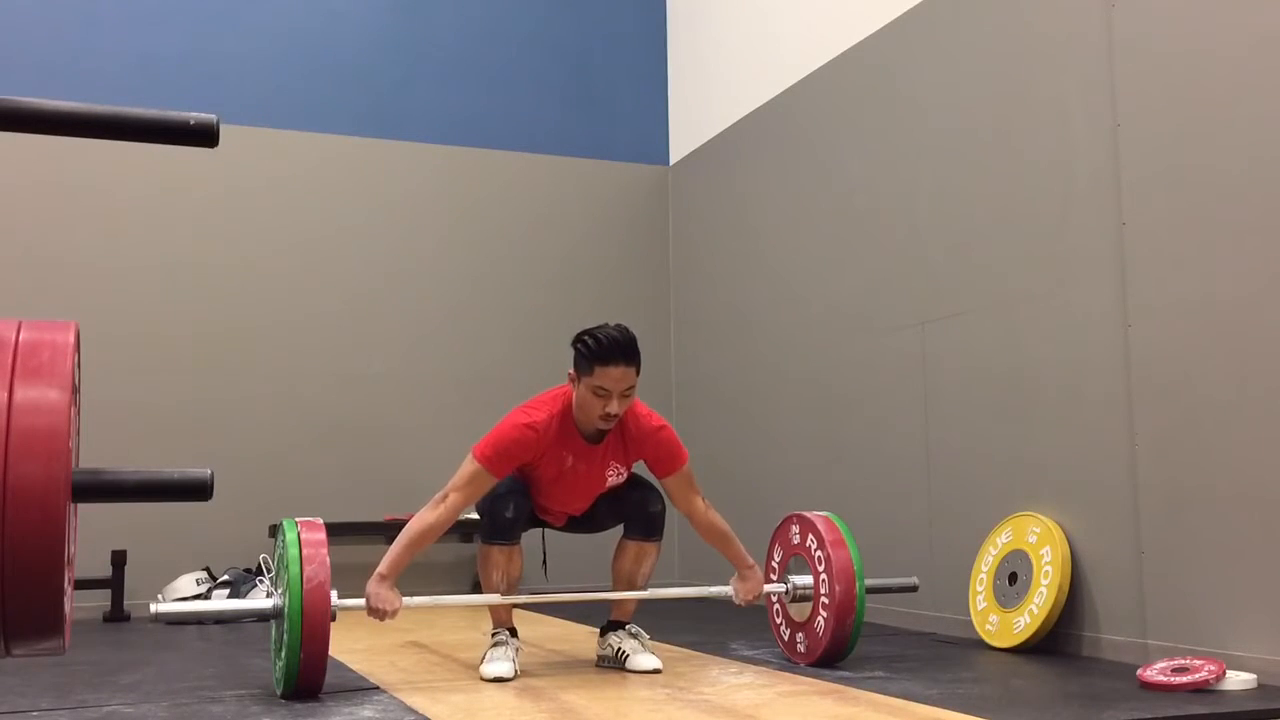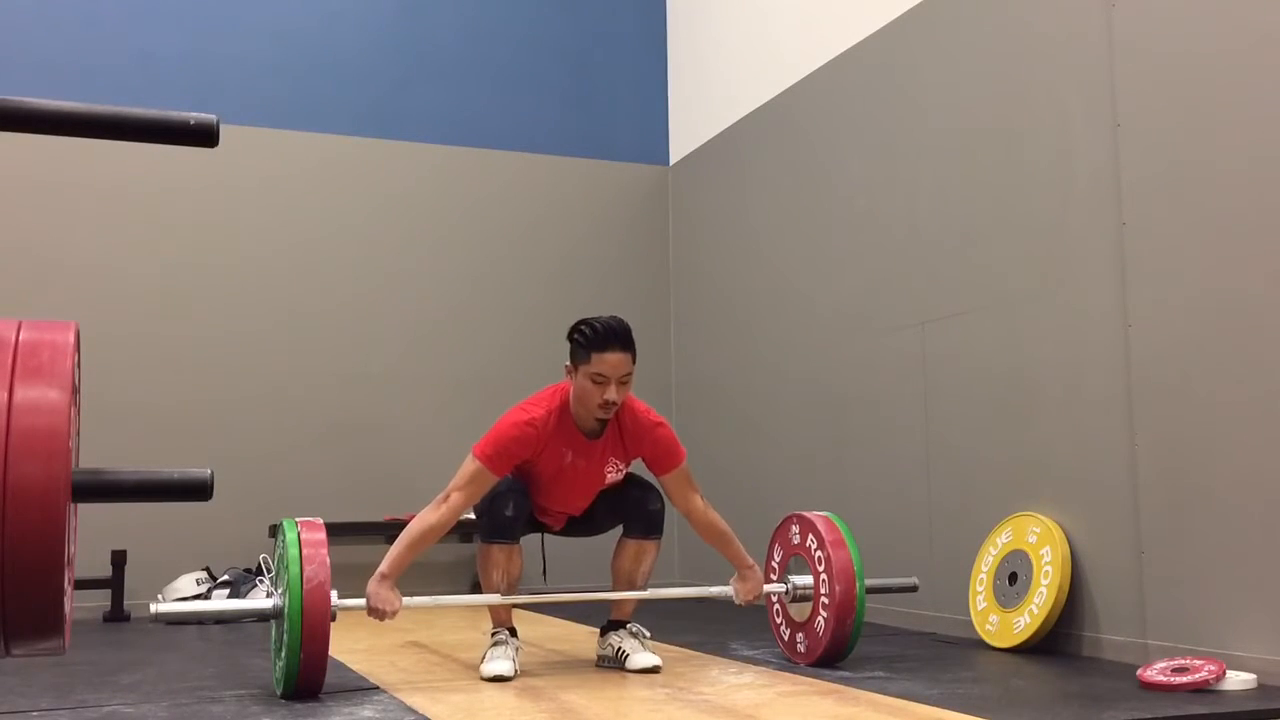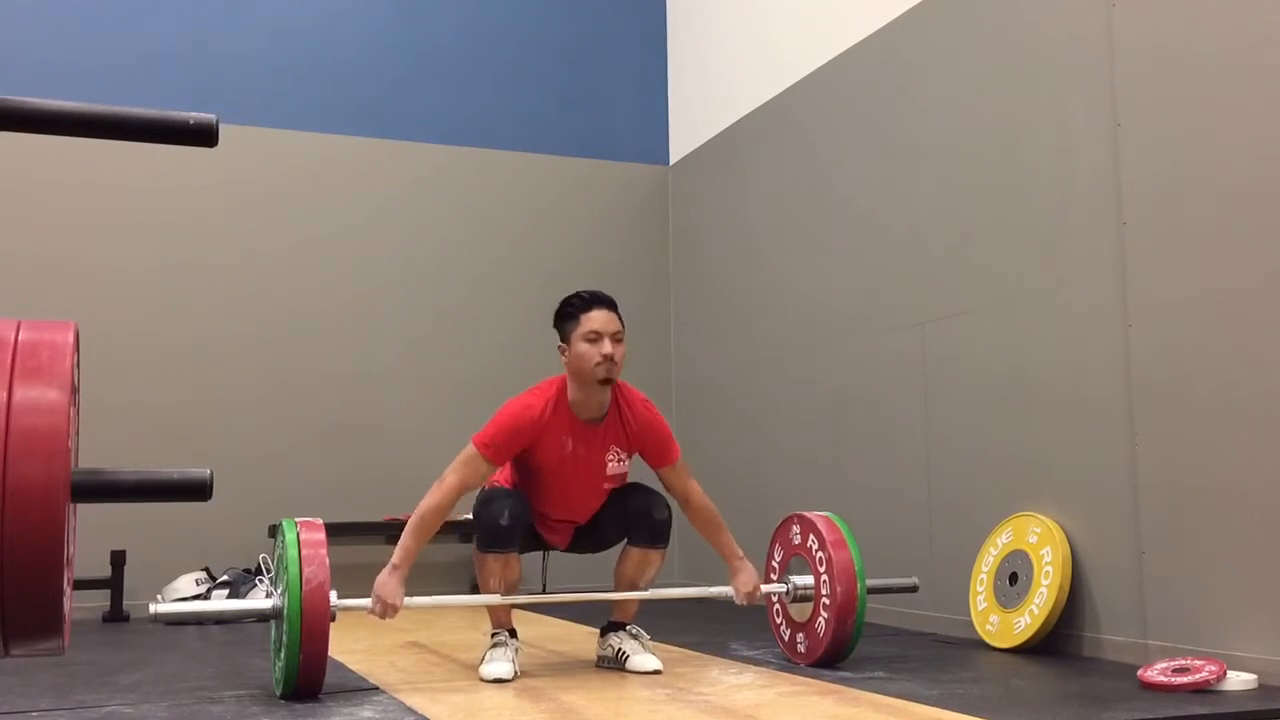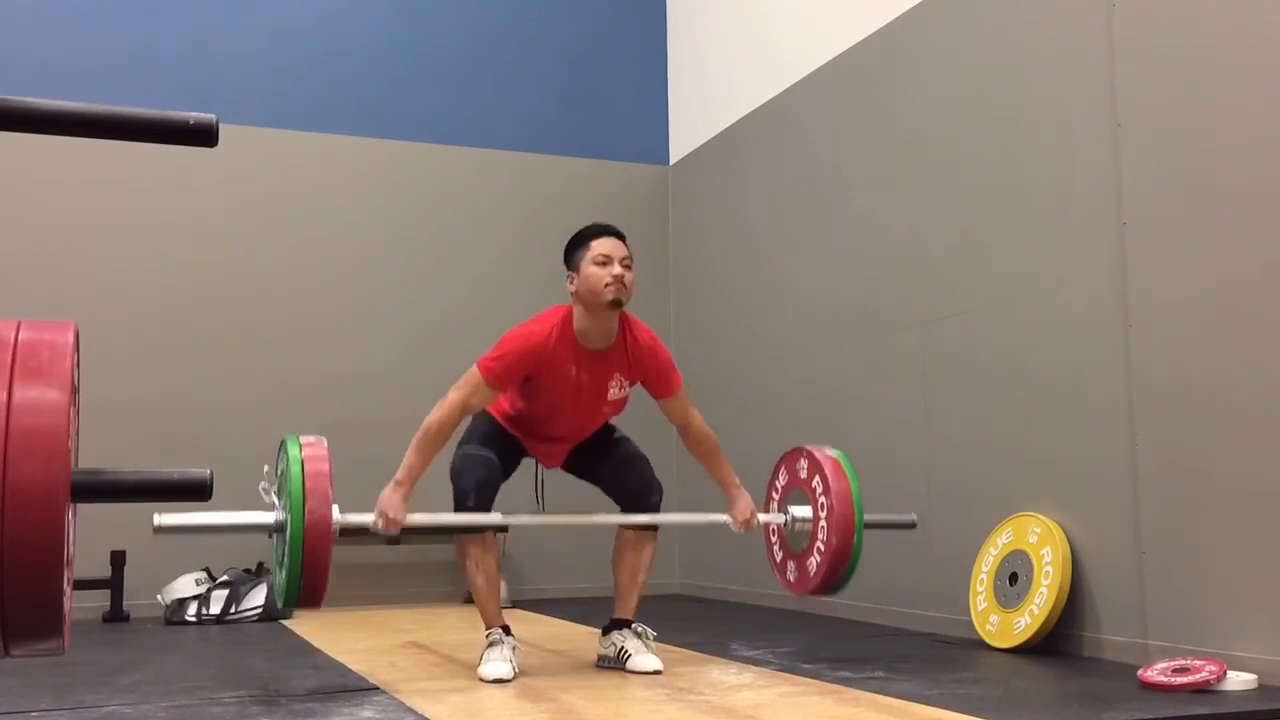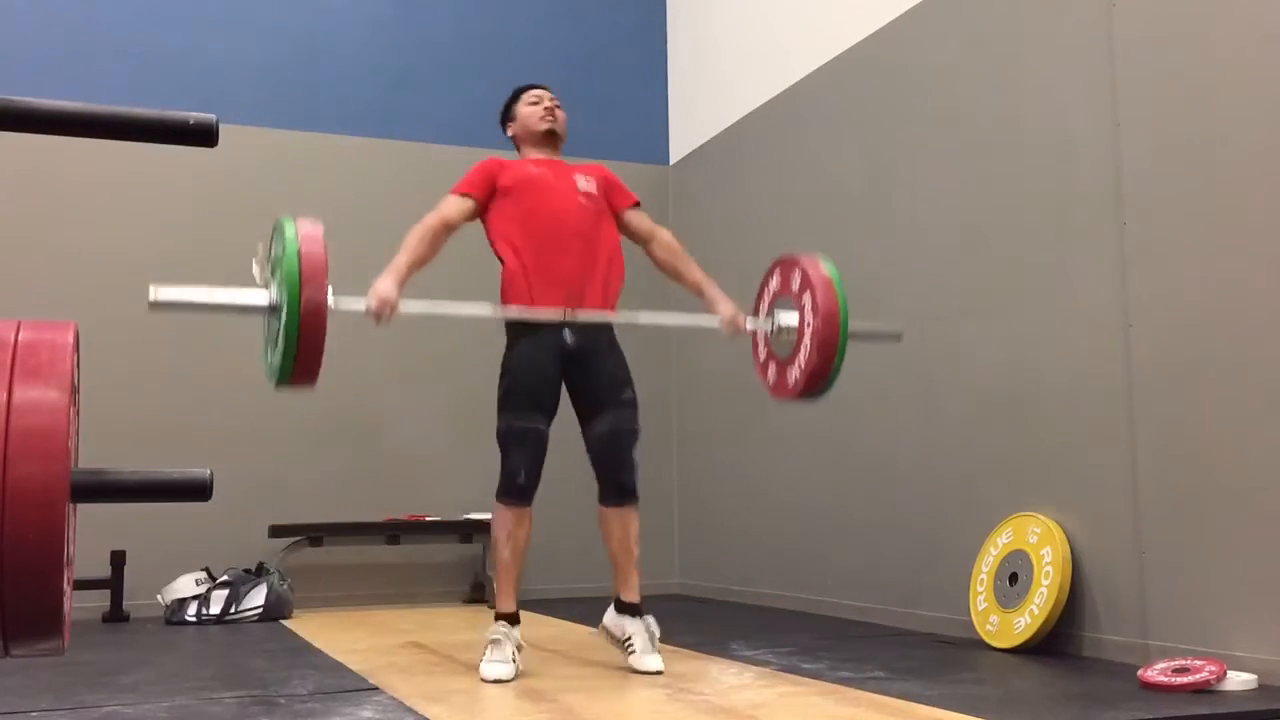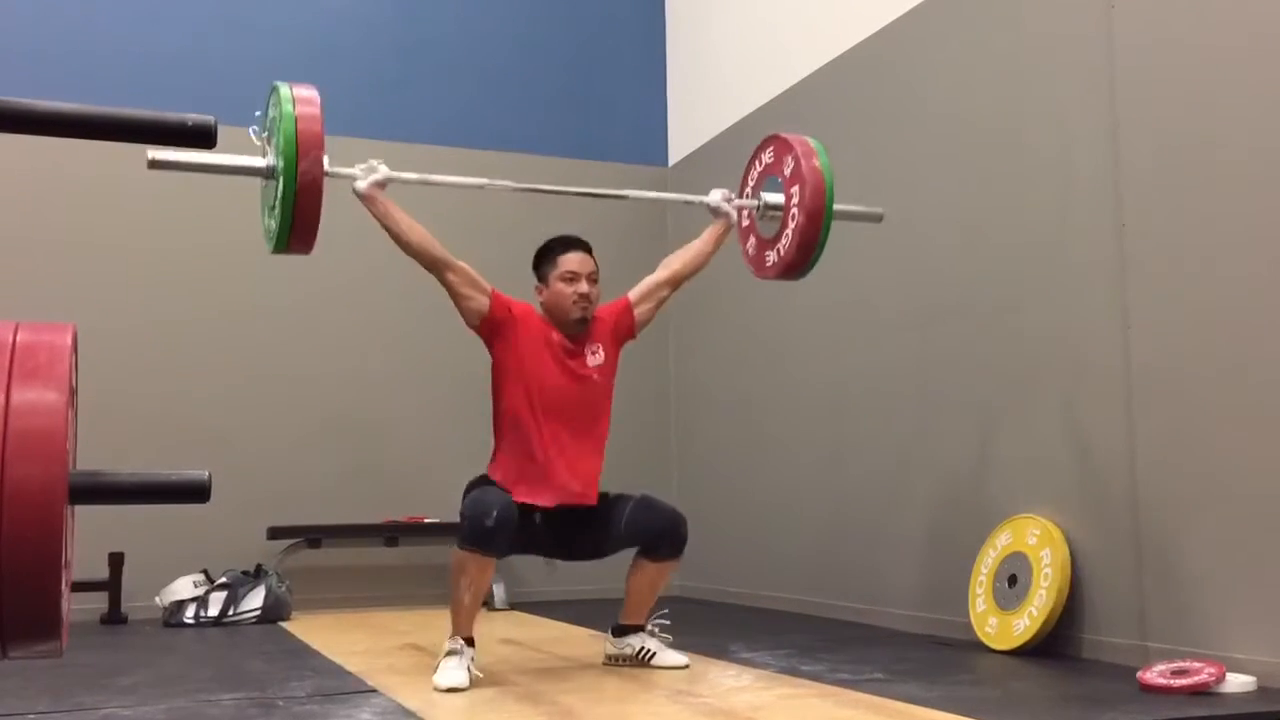
dt=0.4s
person 1, frame 1
left shoulder: (650, 430)
right shoulder: (531, 426)
left elbow: (695, 505)
right elbow: (449, 502)
left wrist: (746, 569)
right wrist: (383, 579)
left hip: (588, 506)
right hip: (524, 498)
left knee: (648, 505)
right knee: (501, 505)
left ankle: (617, 634)
right ankle: (503, 638)
person 1, frame 2
left shoulder: (646, 427)
right shoulder: (529, 423)
left elbow: (694, 504)
right elbow: (450, 503)
left wrist: (746, 569)
right wrist: (384, 579)
left hip: (585, 508)
right hip: (525, 505)
left knee: (646, 504)
right knee: (500, 503)
left ankle: (617, 633)
right ankle: (503, 639)
person 1, frame 3
left shoulder: (640, 415)
right shoulder: (530, 413)
left elbow: (688, 493)
right elbow: (449, 488)
left wrist: (738, 563)
right wrist: (394, 572)
left hip: (589, 522)
right hip: (524, 517)
left knee: (652, 510)
right knee: (496, 509)
left ankle: (618, 634)
right ankle: (502, 639)
person 1, frame 4
left shoulder: (643, 345)
right shoulder: (538, 337)
left elbow: (688, 423)
right elbow: (456, 406)
left wrist: (733, 491)
right wrist: (400, 486)
left hip: (582, 432)
right hip: (507, 424)
left knee: (644, 493)
right knee: (472, 485)
left ankle: (621, 634)
right ankle: (498, 640)
person 1, frame 5
left shoulder: (597, 178)
right shoulder: (498, 172)
left elbow: (656, 238)
right elbow: (437, 224)
left wrist: (714, 296)
right wrist: (392, 278)
left hip: (596, 333)
right hip: (534, 332)
left knee: (618, 473)
right knee: (520, 478)
left ankle: (628, 616)
right ankle: (505, 631)
person 1, frame 6
left shoulder: (610, 330)
right shoulder: (512, 328)
left elbow: (670, 275)
right elbow: (444, 265)
left wrist: (722, 221)
right wrist: (374, 195)
left hip: (577, 514)
right hip: (513, 503)
left knee: (666, 527)
right knee: (486, 515)
left ankle: (628, 635)
right ankle: (459, 647)
